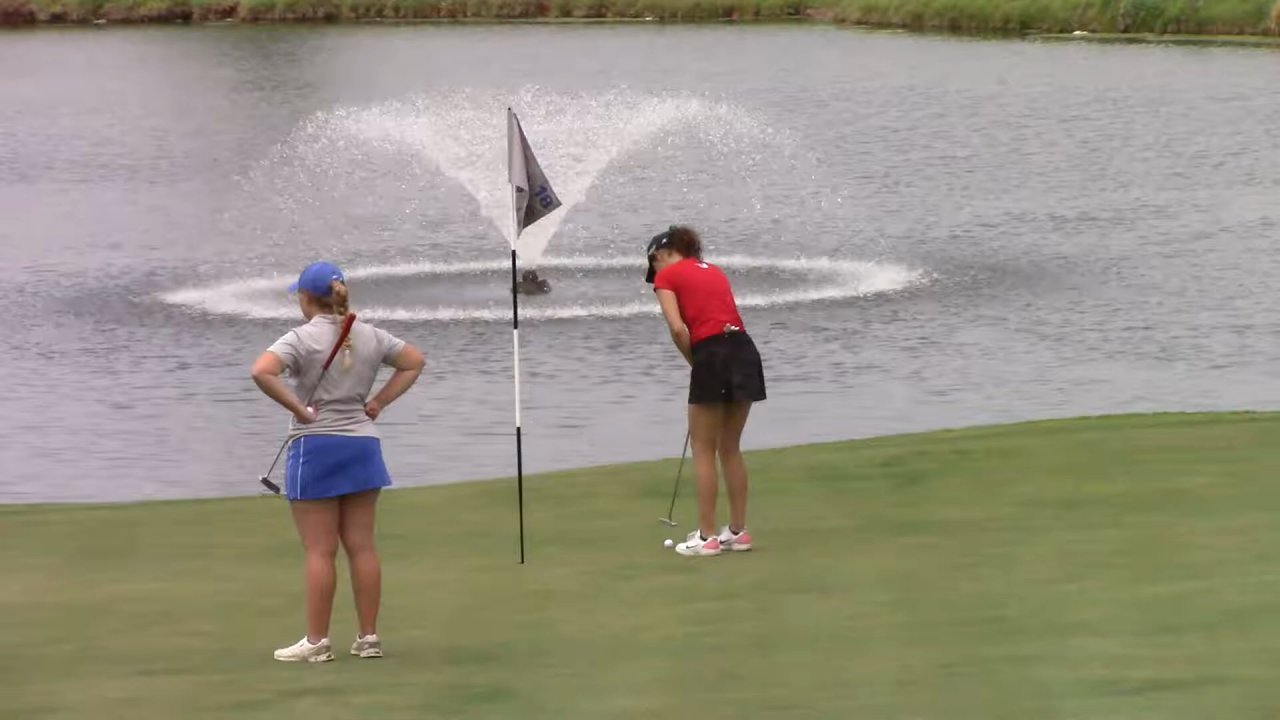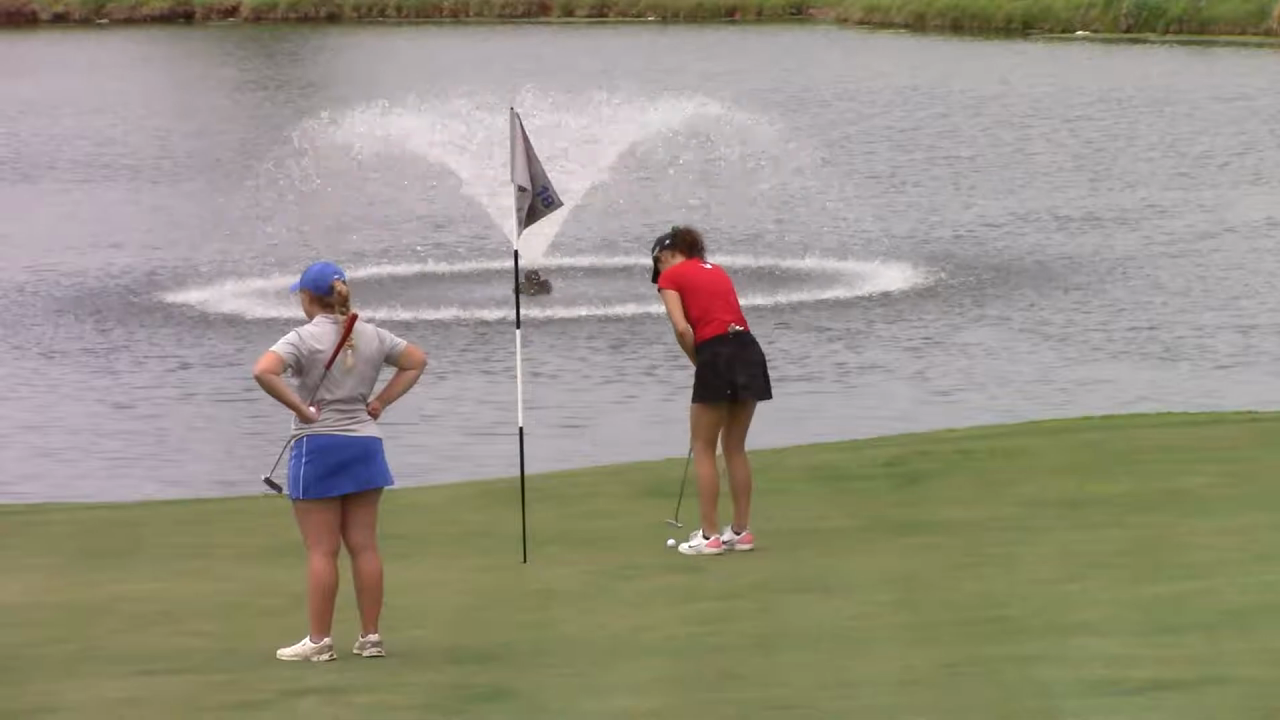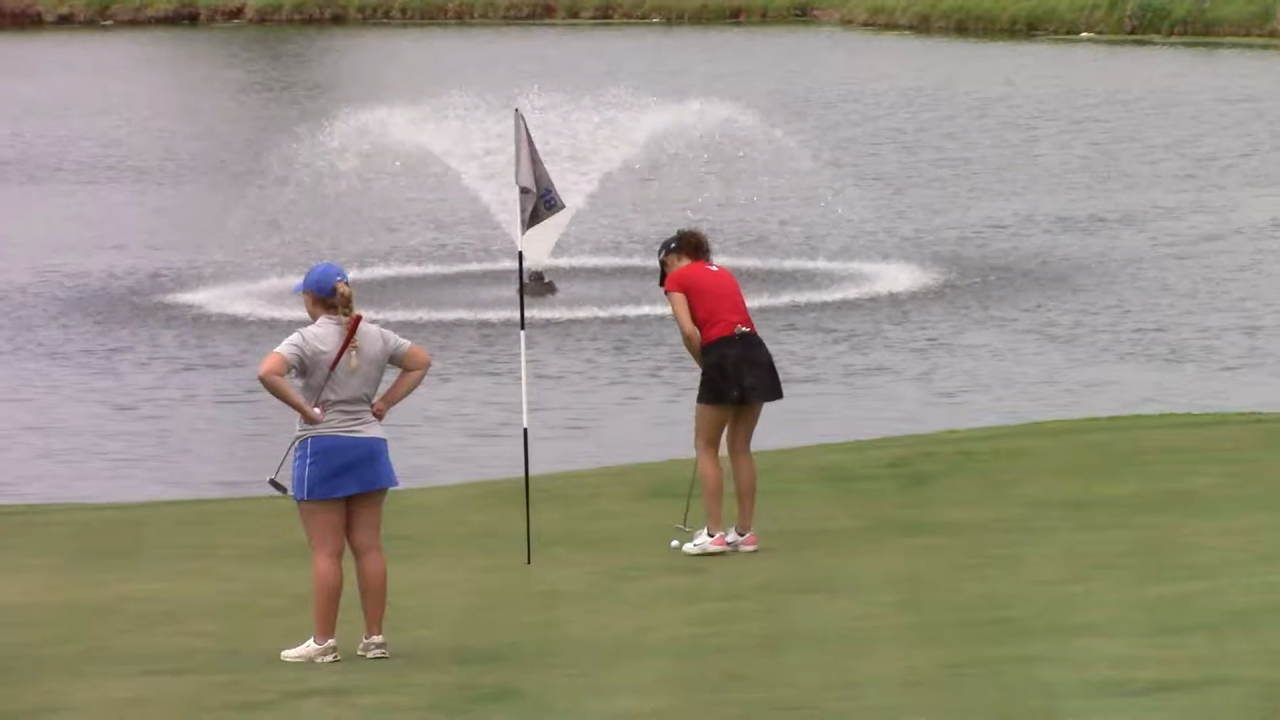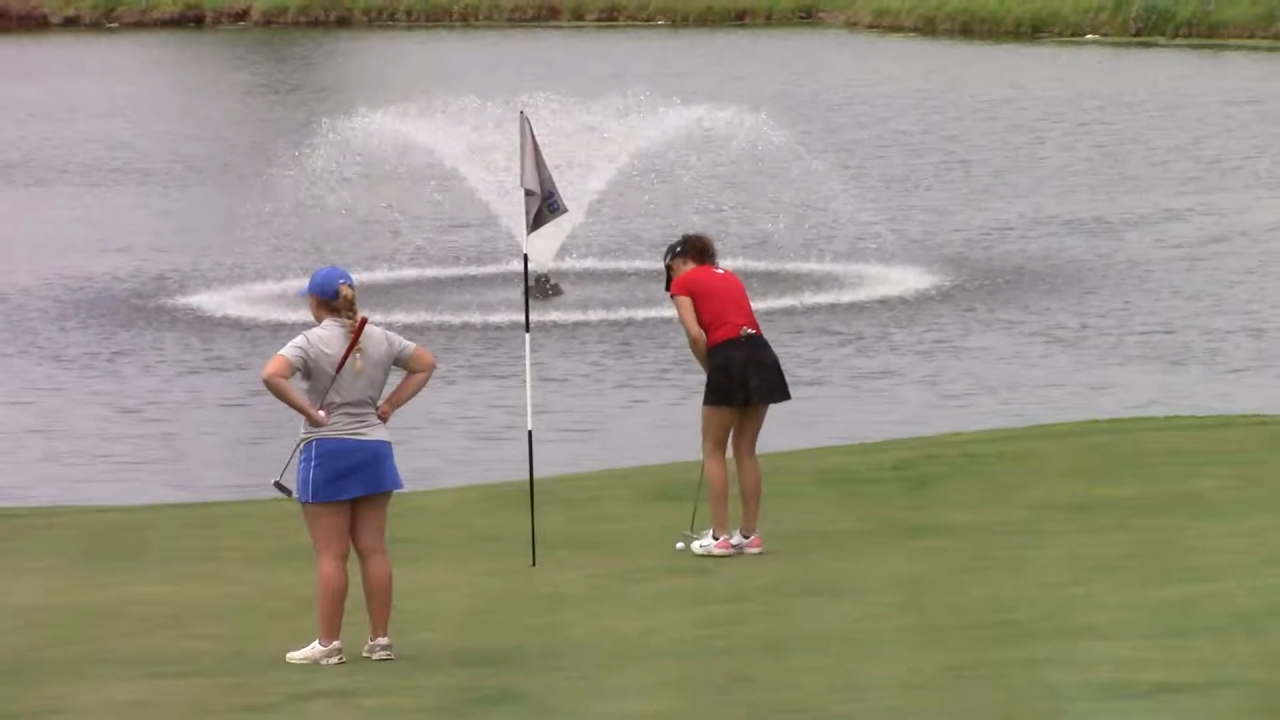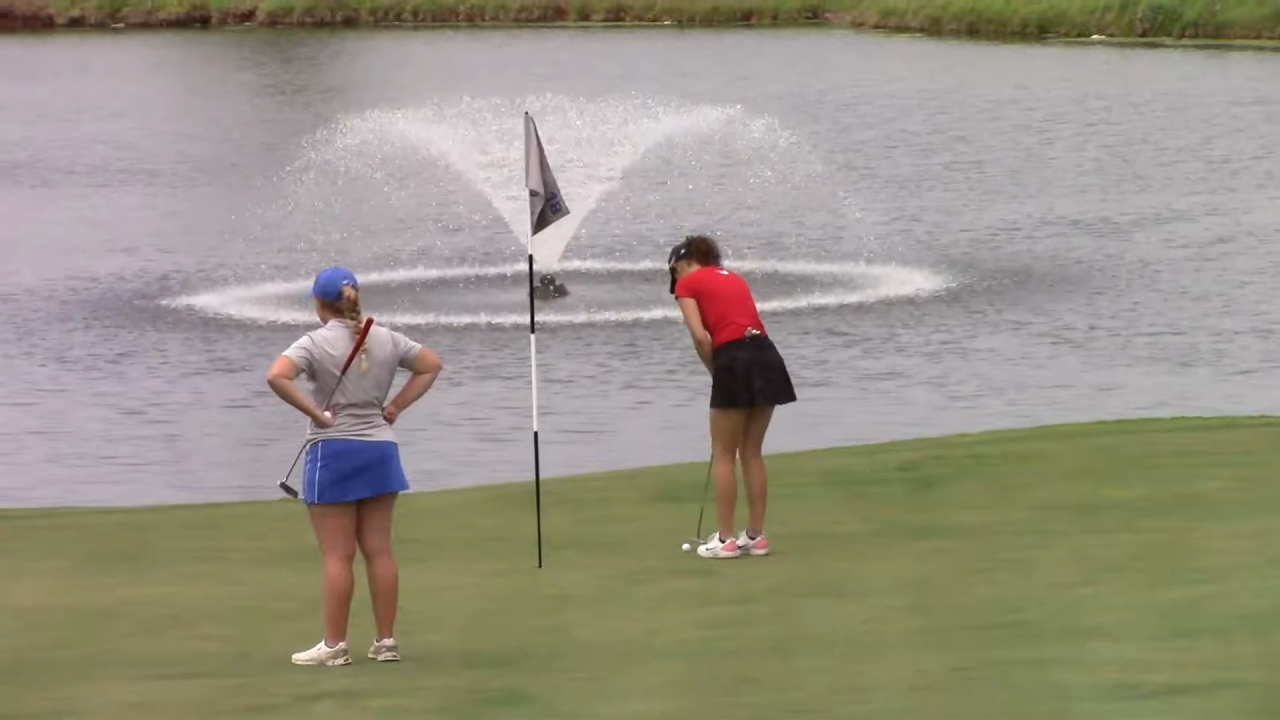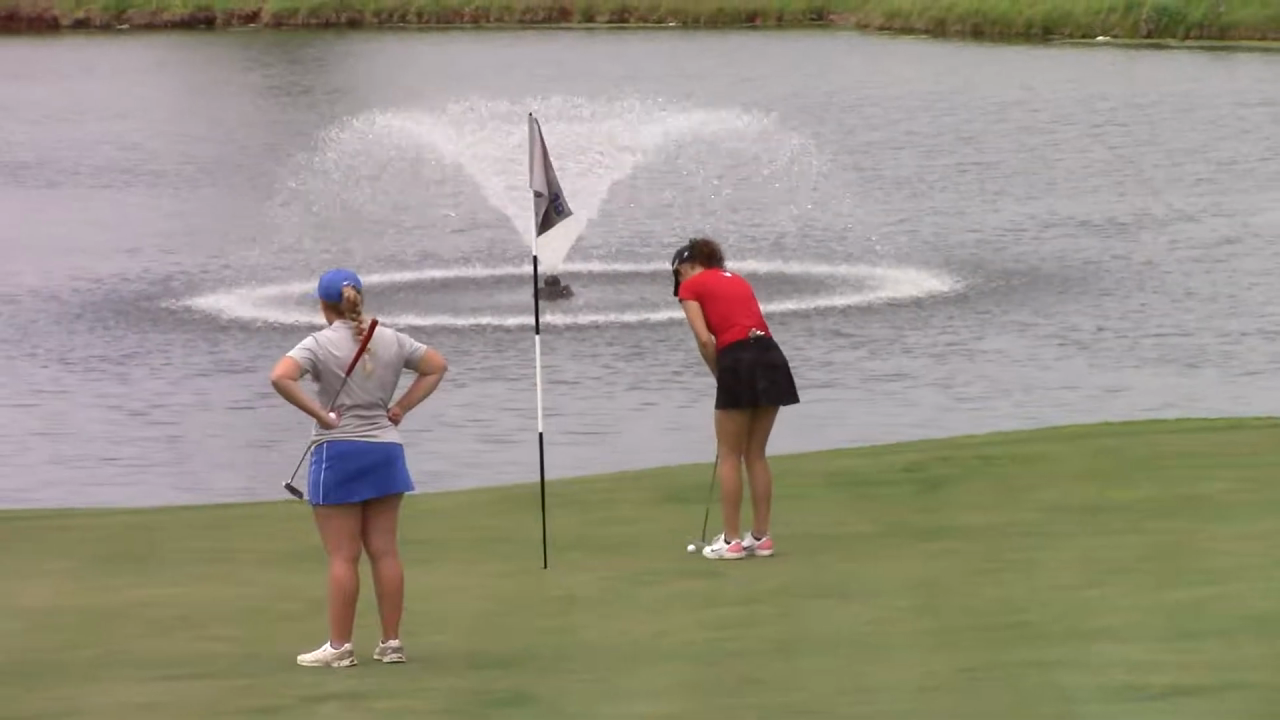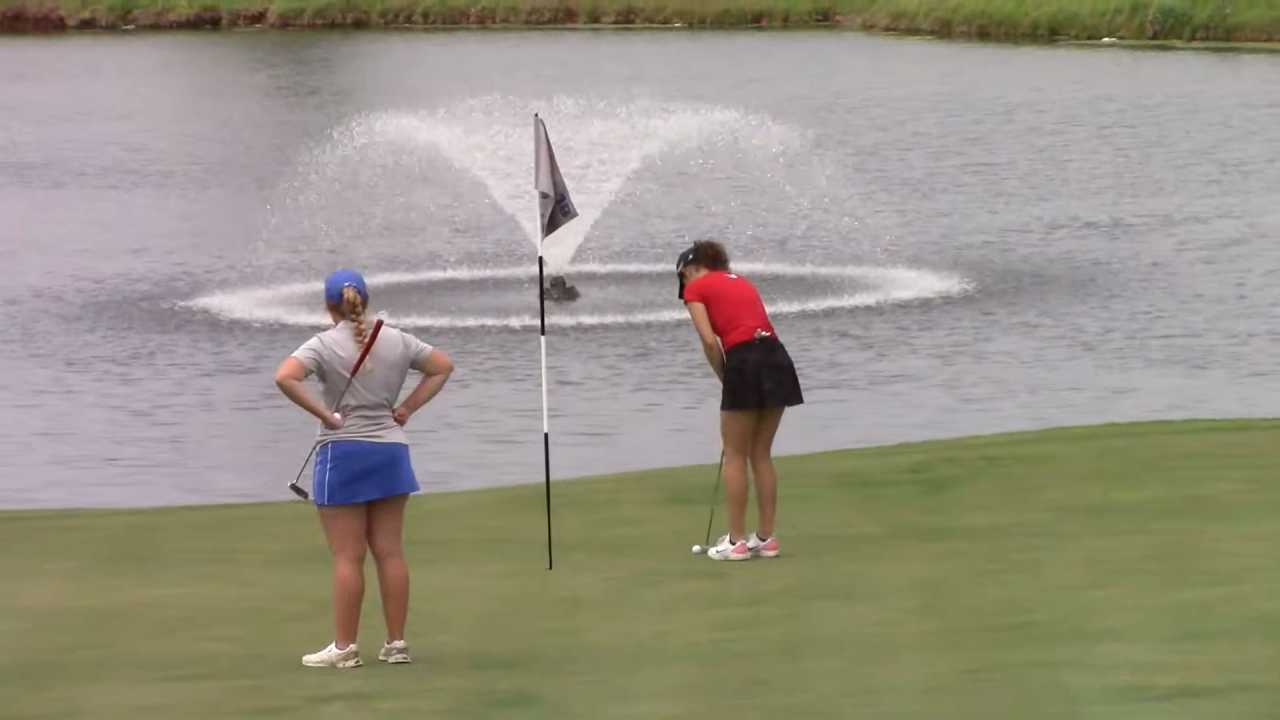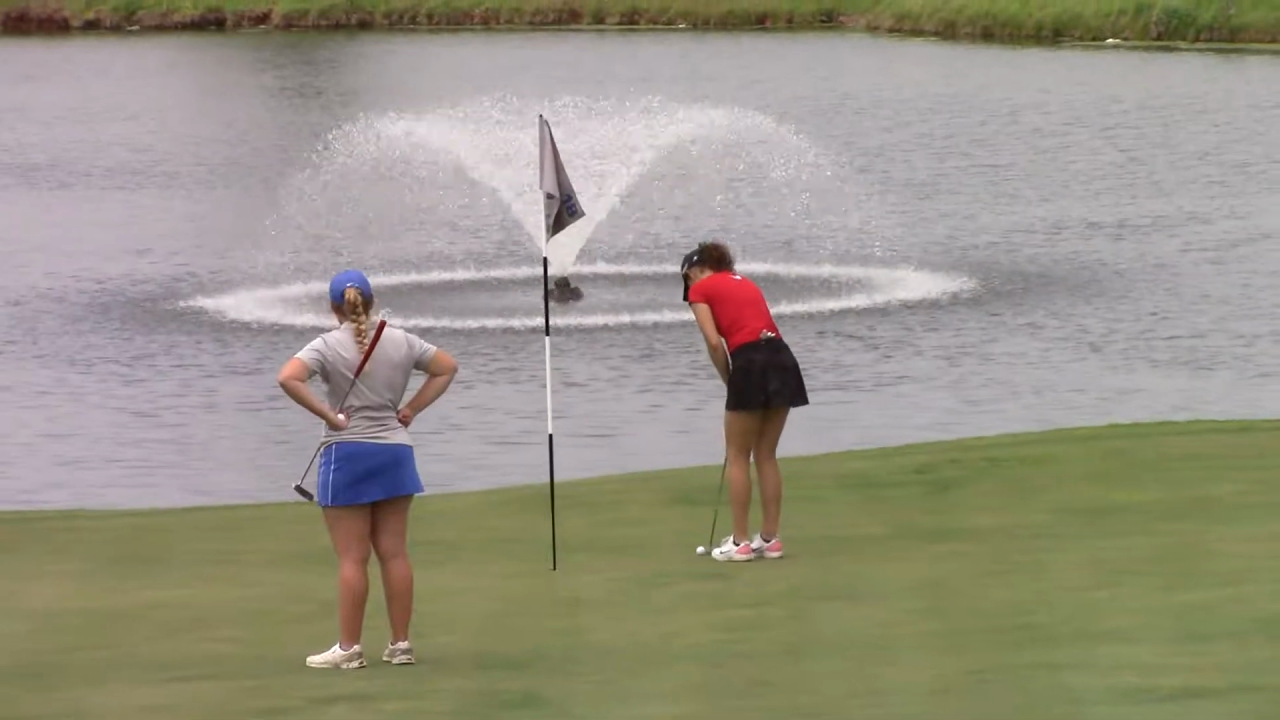
dt=0.1s
person 1, frame 1
left shoulder: (301, 338)
right shoulder: (370, 335)
left elbow: (261, 372)
right elbow: (415, 361)
left wrist: (297, 409)
right wrist: (379, 402)
left hip: (316, 448)
right hip: (362, 447)
left knee: (319, 552)
right knee: (361, 546)
left ankle: (317, 642)
right ankle: (368, 637)
person 1, frame 2
left shoulder: (303, 338)
right shoulder: (372, 335)
left elbow: (263, 372)
right elbow: (417, 361)
left wrist: (300, 409)
right wrist: (381, 402)
left hip: (319, 448)
right hip: (365, 447)
left knee: (322, 551)
right knee: (363, 546)
left ankle: (319, 641)
right ankle: (370, 636)
person 1, frame 3
left shoulder: (306, 339)
right shoulder: (375, 335)
left elbow: (268, 372)
right elbow: (421, 362)
left wrist: (304, 410)
right wrist: (386, 403)
left hip: (323, 449)
right hip: (369, 448)
left knee: (326, 552)
right knee: (368, 547)
left ankle: (323, 642)
right ankle: (375, 638)
person 1, frame 4
left shoulder: (311, 341)
right shoulder: (380, 338)
left elbow: (271, 375)
right elbow: (426, 363)
left wrist: (309, 413)
right wrist: (390, 405)
left hip: (328, 452)
right hip: (374, 450)
left knee: (331, 554)
right knee: (373, 549)
left ankle: (328, 644)
right ankle: (380, 639)
person 1, frame 5
left shoulder: (316, 343)
right shoulder: (385, 339)
left elbow: (277, 377)
right elbow: (432, 365)
left wrist: (314, 414)
right wrist: (396, 406)
left hip: (333, 452)
right hip: (379, 451)
left knee: (337, 556)
right knee: (379, 551)
left ankle: (334, 645)
right ankle: (385, 641)
person 1, frame 6
left shoulder: (320, 344)
right shoulder: (391, 340)
left elbow: (280, 378)
right elbow: (438, 366)
left wrist: (319, 415)
right wrist: (402, 407)
left hip: (338, 454)
right hip: (385, 452)
left knee: (342, 557)
right knee: (384, 552)
left ankle: (340, 646)
right ankle: (391, 642)
person 1, frame 7
left shoulder: (325, 344)
right shoulder: (396, 340)
left elbow: (284, 377)
right elbow: (443, 366)
left wrist: (324, 415)
right wrist: (408, 407)
left hip: (344, 454)
right hip: (390, 452)
left knee: (347, 557)
right knee: (389, 552)
left ankle: (345, 647)
right ankle: (396, 643)
person 1, frame 8
left shoulder: (328, 345)
right shoulder: (401, 341)
left elbow: (288, 378)
right elbow: (448, 367)
left wrist: (328, 416)
right wrist: (413, 409)
left hip: (348, 456)
right hip: (395, 453)
left knee: (352, 559)
right knee: (394, 553)
left ankle: (349, 648)
right ankle: (401, 644)
person 2, frame 1
left shoulder: (666, 275)
right shoulder: (714, 270)
left elbow: (678, 328)
left wrist: (695, 363)
right wrist: (701, 360)
left hip: (713, 357)
right hip: (744, 352)
left knee: (703, 451)
right knee: (730, 448)
left ankle: (707, 536)
right ankle: (738, 531)
person 2, frame 2
left shoulder: (670, 276)
right shoulder: (717, 271)
left elbow: (682, 329)
left wrist: (699, 363)
right wrist: (705, 360)
left hip: (717, 357)
right hip: (749, 352)
left knee: (703, 449)
right knee: (735, 448)
left ankle: (710, 535)
right ankle: (740, 531)
person 2, frame 3
left shoulder: (676, 279)
right shoulder: (723, 273)
left elbow: (689, 332)
left wrist: (704, 367)
right wrist: (711, 364)
left hip: (724, 358)
right hip: (756, 354)
left knee: (706, 448)
right knee: (740, 448)
left ankle: (714, 533)
right ankle: (744, 533)
person 2, frame 4
left shoulder: (682, 282)
right shoulder: (729, 276)
left elbow: (695, 335)
left wrist: (710, 370)
right wrist: (717, 367)
left hip: (729, 360)
right hip: (762, 356)
left knee: (714, 451)
right knee: (746, 451)
left ankle: (719, 535)
right ankle: (749, 535)
person 2, frame 5
left shoulder: (686, 284)
right shoulder: (733, 278)
left elbow: (701, 337)
left wrist: (715, 374)
right wrist: (721, 373)
left hip: (735, 361)
right hip: (767, 357)
left knee: (724, 454)
right knee: (751, 452)
left ankle: (726, 539)
right ankle: (755, 536)
person 2, frame 6
left shoulder: (690, 287)
right shoulder: (737, 279)
left elbow: (705, 340)
left wrist: (719, 377)
right wrist: (725, 374)
left hip: (739, 362)
right hip: (771, 357)
left knee: (729, 455)
right knee: (755, 453)
left ankle: (731, 540)
right ankle: (760, 537)
person 2, frame 7
left shoulder: (695, 288)
right shoulder: (741, 281)
left elbow: (710, 342)
left wrist: (724, 379)
right wrist: (731, 378)
left hip: (745, 363)
right hip: (777, 359)
left knee: (735, 456)
right knee: (761, 454)
left ankle: (736, 541)
right ankle: (766, 538)
person 2, frame 8
left shoulder: (699, 289)
right shoulder: (746, 283)
left elbow: (715, 343)
left wrist: (728, 381)
right wrist: (735, 379)
left hip: (751, 364)
right hip: (782, 359)
left knee: (737, 457)
right knee: (765, 455)
left ankle: (740, 542)
right ankle: (770, 539)
